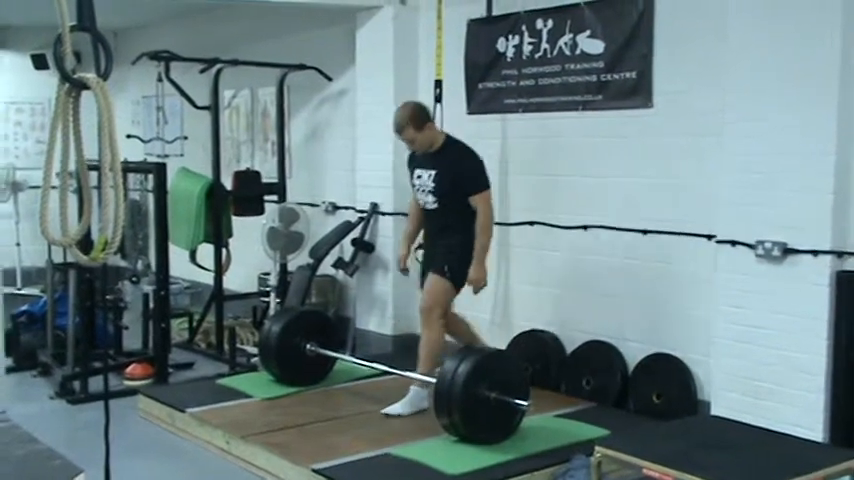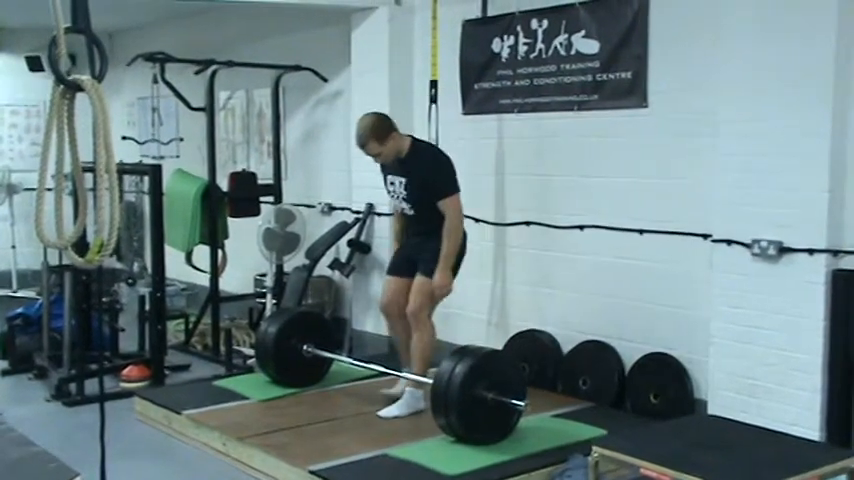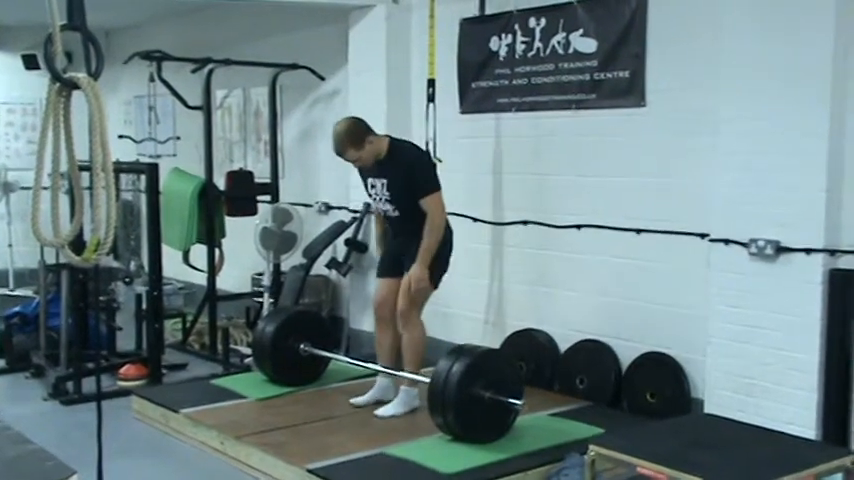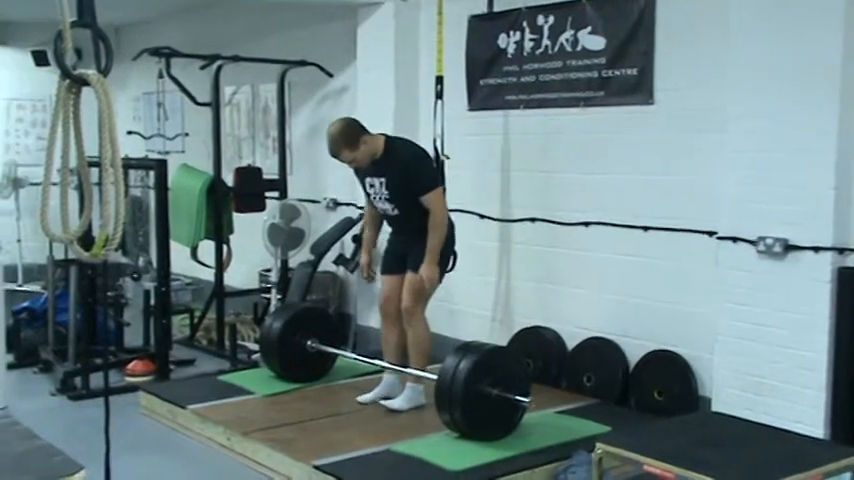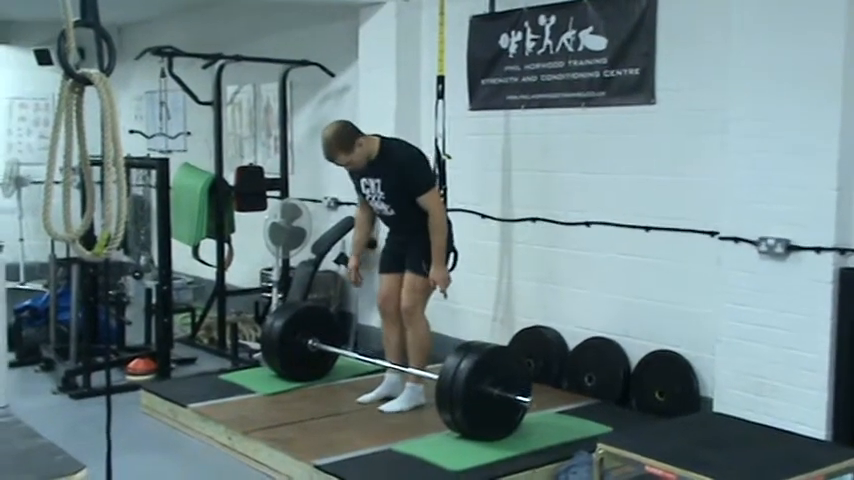
dt=0.2s
person 1, frame 1
left shoulder: (462, 159)
right shoulder: (415, 158)
left elbow: (484, 212)
left wrist: (479, 264)
right wrist: (406, 245)
left hip: (458, 244)
right hip: (433, 243)
left knee: (429, 310)
right knee: (443, 315)
left ankle: (421, 392)
person 1, frame 2
left shoulder: (432, 162)
right shoulder: (388, 162)
left elbow: (454, 216)
left wrist: (444, 268)
right wrist: (396, 242)
left hip: (440, 243)
right hip: (412, 240)
left knee: (416, 312)
right knee: (389, 305)
left ankle: (415, 394)
right ankle: (408, 374)
person 1, frame 3
left shoulder: (412, 161)
right shoulder: (367, 165)
left elbow: (437, 214)
left wrist: (421, 264)
right wrist: (381, 248)
left hip: (429, 242)
right hip: (398, 240)
left knee: (406, 311)
right knee: (382, 309)
left ankle: (409, 392)
right ankle: (385, 384)
person 1, frame 4
left shoulder: (410, 158)
right shoulder: (363, 164)
left elbow: (438, 211)
left wrist: (431, 262)
right wrist: (366, 250)
left hip: (430, 238)
right hip: (400, 237)
left knee: (410, 307)
right knee: (387, 306)
left ankle: (415, 389)
right ankle: (392, 381)
person 1, frame 5
left shoulder: (405, 159)
right shoulder: (358, 165)
left elbow: (436, 211)
right elbow: (365, 209)
left wrist: (438, 264)
right wrist: (356, 255)
left hip: (427, 238)
right hip: (398, 236)
left knee: (410, 308)
right knee: (387, 305)
left ankle: (415, 389)
right ankle: (393, 380)
